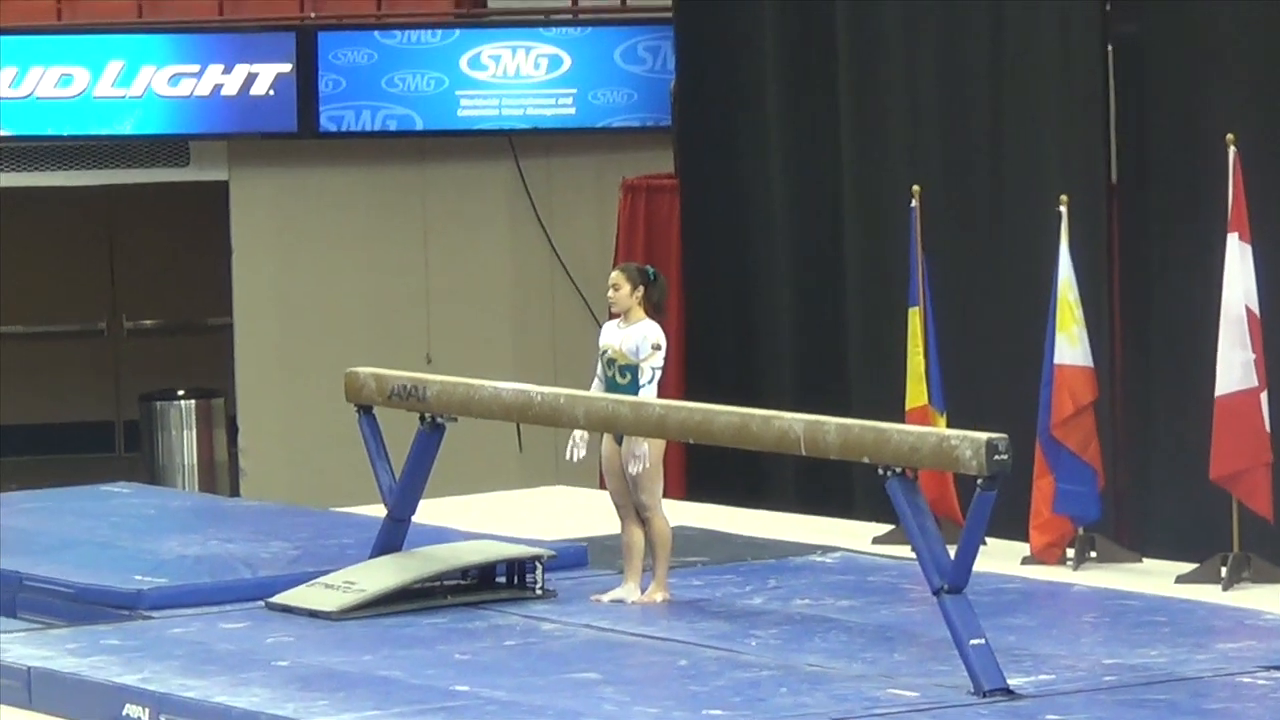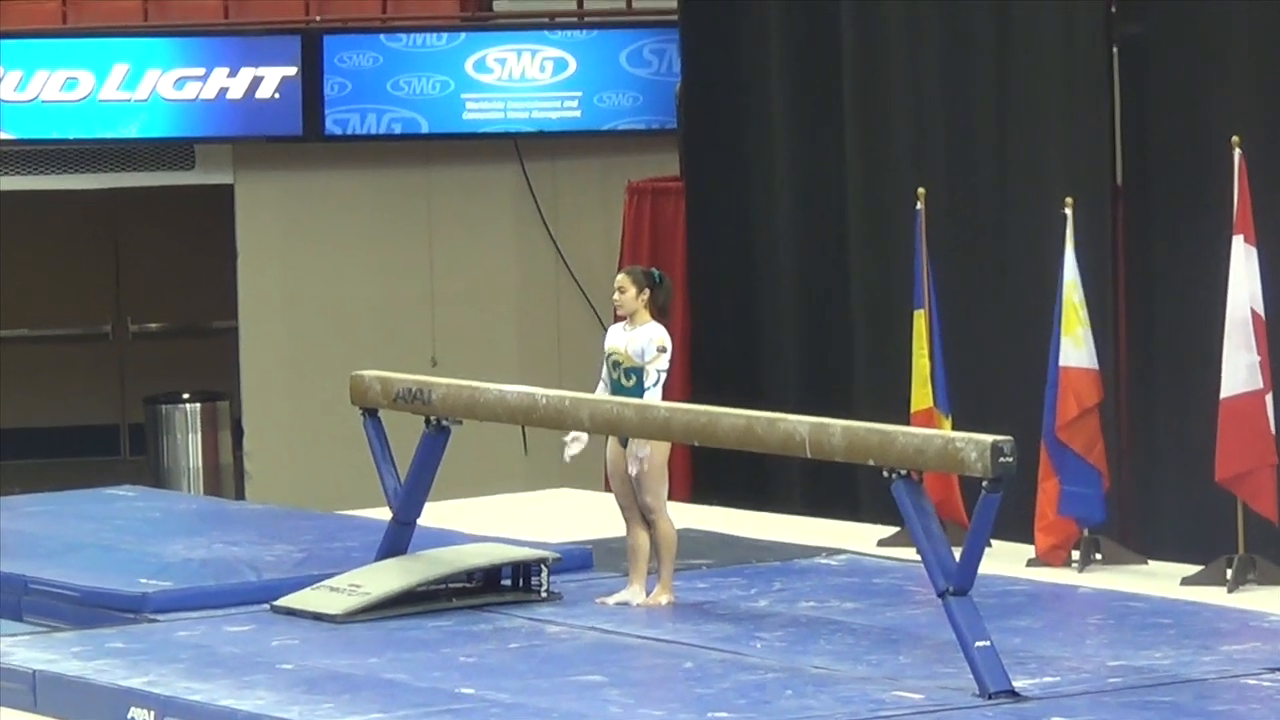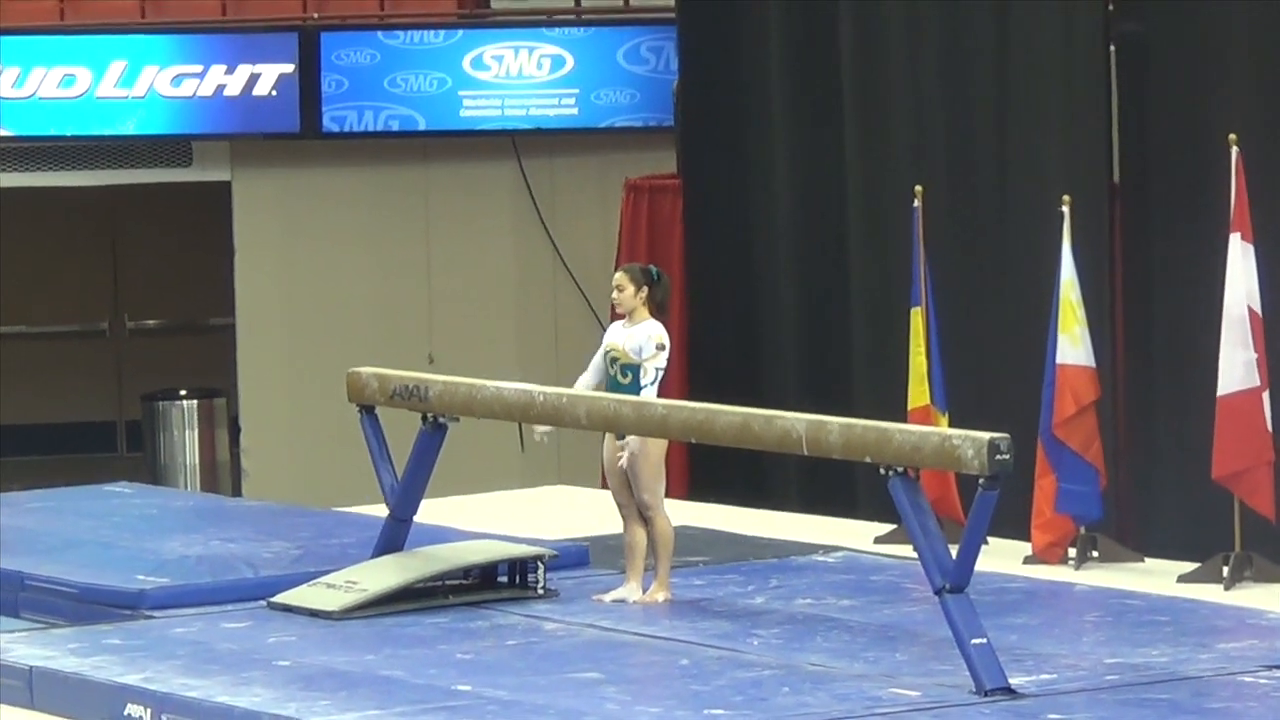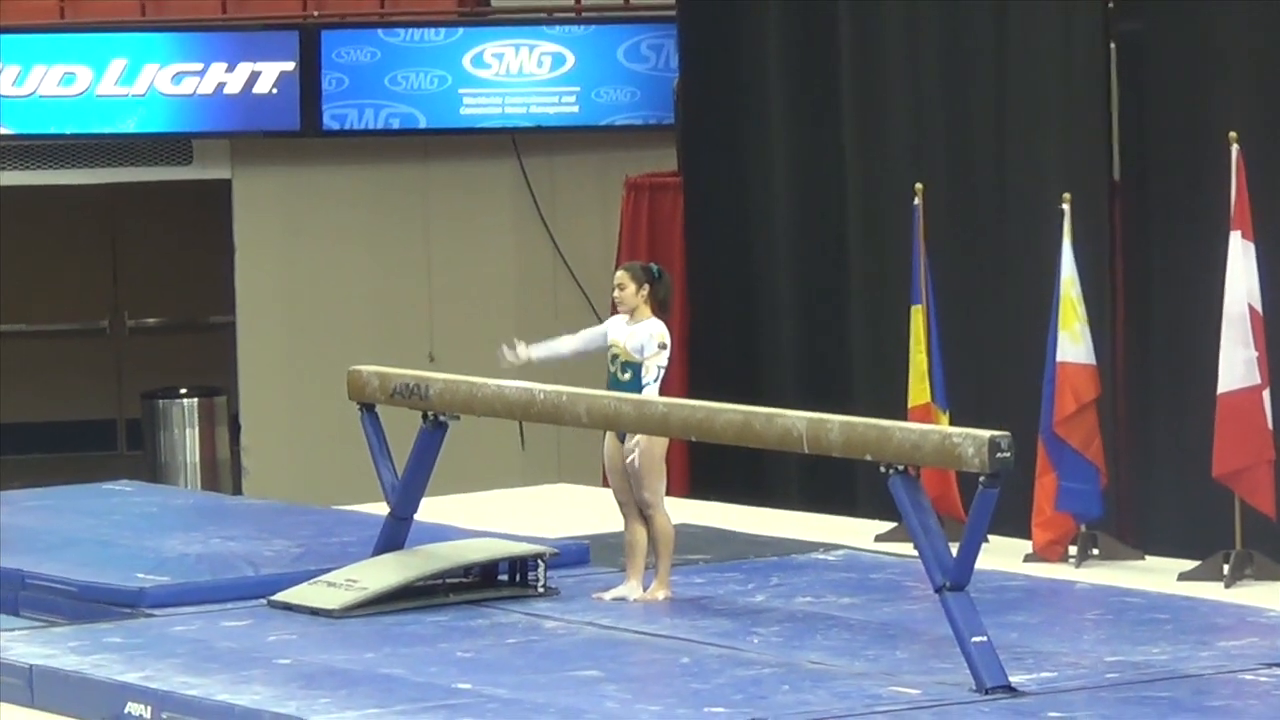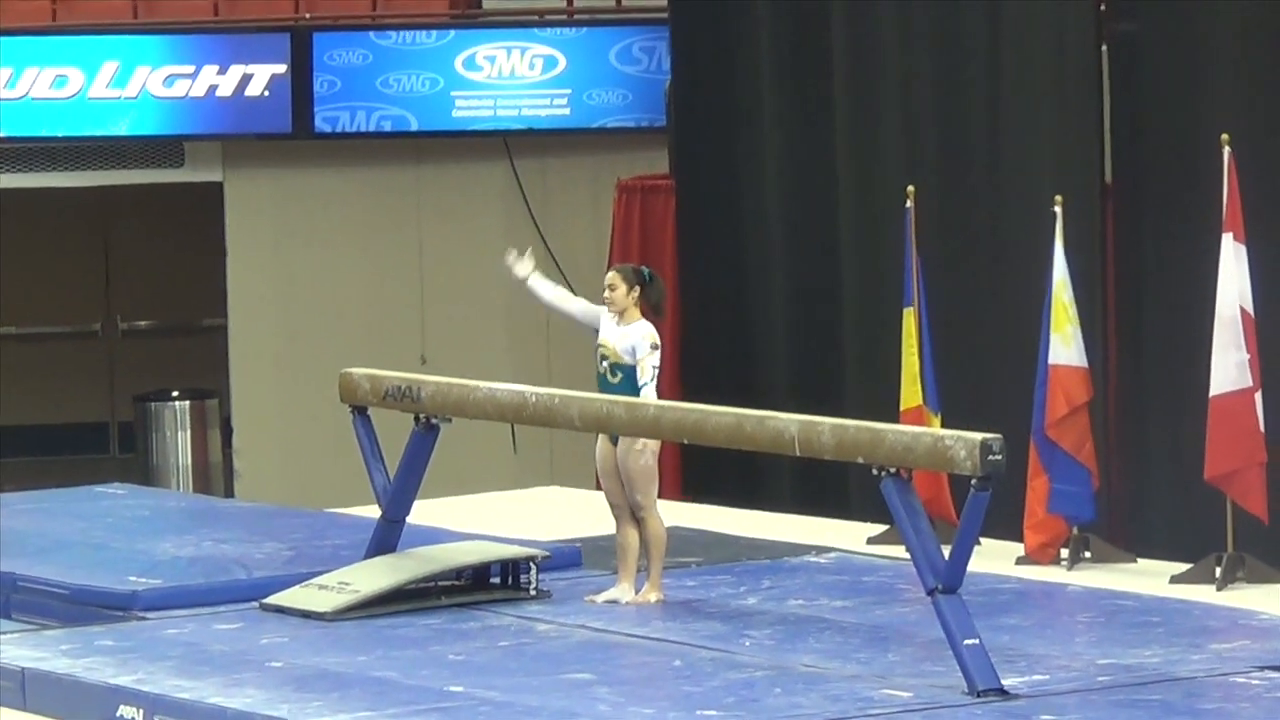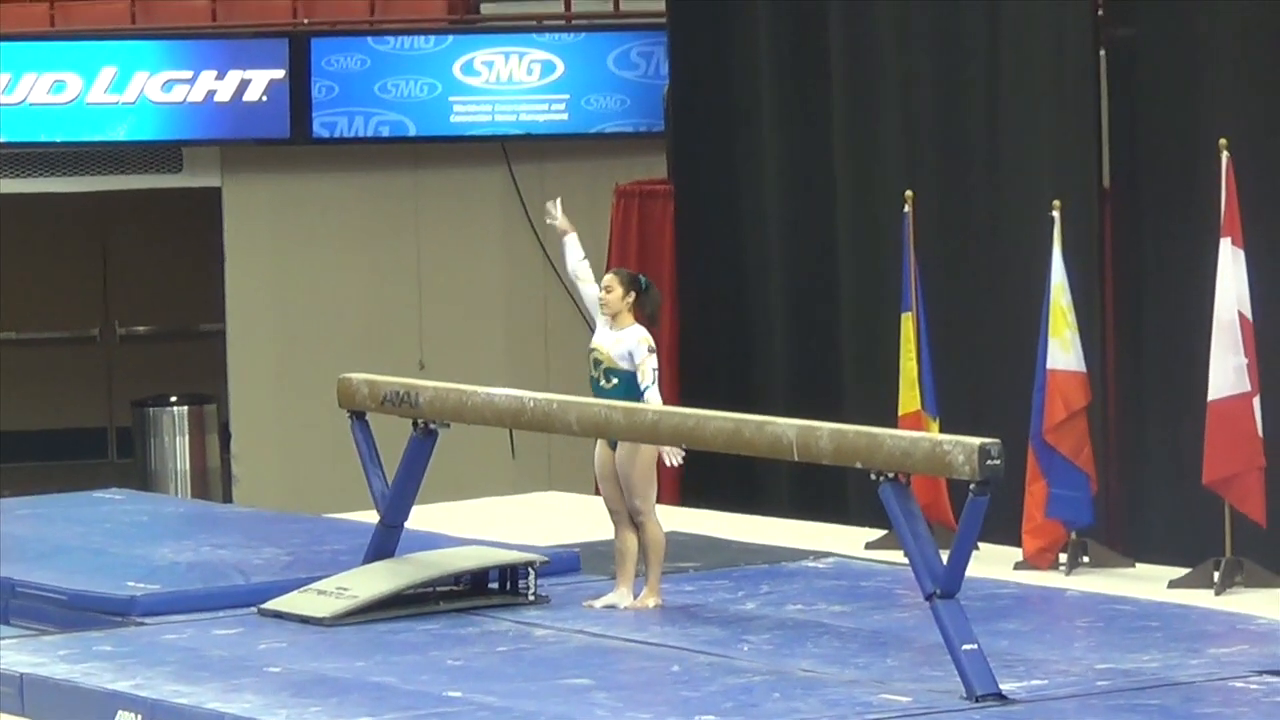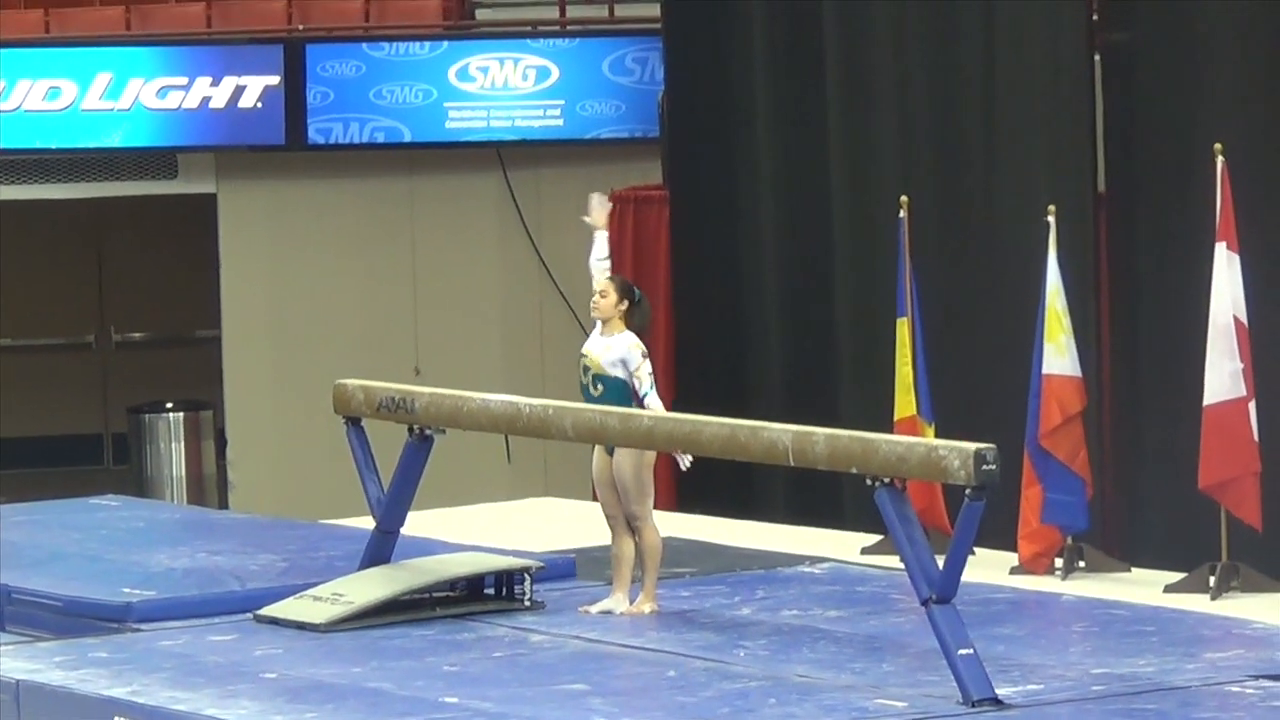
dt=0.1s
person 1, frame 1
left shoulder: (650, 333)
right shoulder: (608, 330)
left elbow: (648, 388)
right elbow: (600, 383)
left wrist: (640, 436)
right wrist: (582, 428)
right hip: (613, 428)
left knee: (648, 509)
right knee: (625, 510)
left ankle: (660, 584)
right ankle: (630, 583)
person 1, frame 2
left shoulder: (656, 336)
right shoulder: (614, 333)
left elbow: (653, 391)
right elbow: (605, 385)
left wrist: (643, 438)
right wrist: (583, 428)
right hip: (619, 430)
left knee: (653, 511)
right knee: (630, 512)
left ankle: (665, 587)
right ankle: (635, 586)
person 1, frame 3
left shoulder: (654, 334)
right shoulder: (615, 331)
left elbow: (647, 388)
right elbow: (592, 376)
left wrist: (635, 436)
right hip: (616, 429)
left knee: (650, 508)
right knee: (628, 510)
left ankle: (661, 584)
right ankle: (633, 583)
person 1, frame 4
left shoulder: (656, 332)
right shoulder: (615, 325)
left elbow: (650, 385)
right elbow: (575, 342)
left wrist: (640, 431)
right wrist: (531, 353)
right hip: (616, 425)
left knee: (651, 506)
right knee: (629, 508)
left ankle: (662, 583)
right ankle: (632, 581)
person 1, frame 5
left shoulder: (645, 334)
right shoulder: (606, 321)
left elbow: (647, 386)
right elbow: (566, 301)
left wrist: (645, 434)
right wrist: (528, 277)
left knee: (643, 508)
right knee: (620, 512)
left ankle: (654, 585)
right ankle: (624, 583)
person 1, frame 6
left shoulder: (638, 338)
right shoulder: (603, 324)
left elbow: (650, 390)
right elbow: (583, 277)
right wrist: (567, 233)
right hip: (606, 432)
left knee: (641, 515)
right knee: (619, 516)
left ankle: (652, 590)
right ankle: (622, 588)
person 1, frame 7
left shoulder: (629, 345)
right shoulder: (599, 331)
left elbow: (648, 394)
right elbow: (600, 272)
right wrist: (600, 231)
right hip: (605, 439)
left knee: (638, 520)
right knee: (616, 521)
left ankle: (648, 597)
right ankle: (618, 595)
